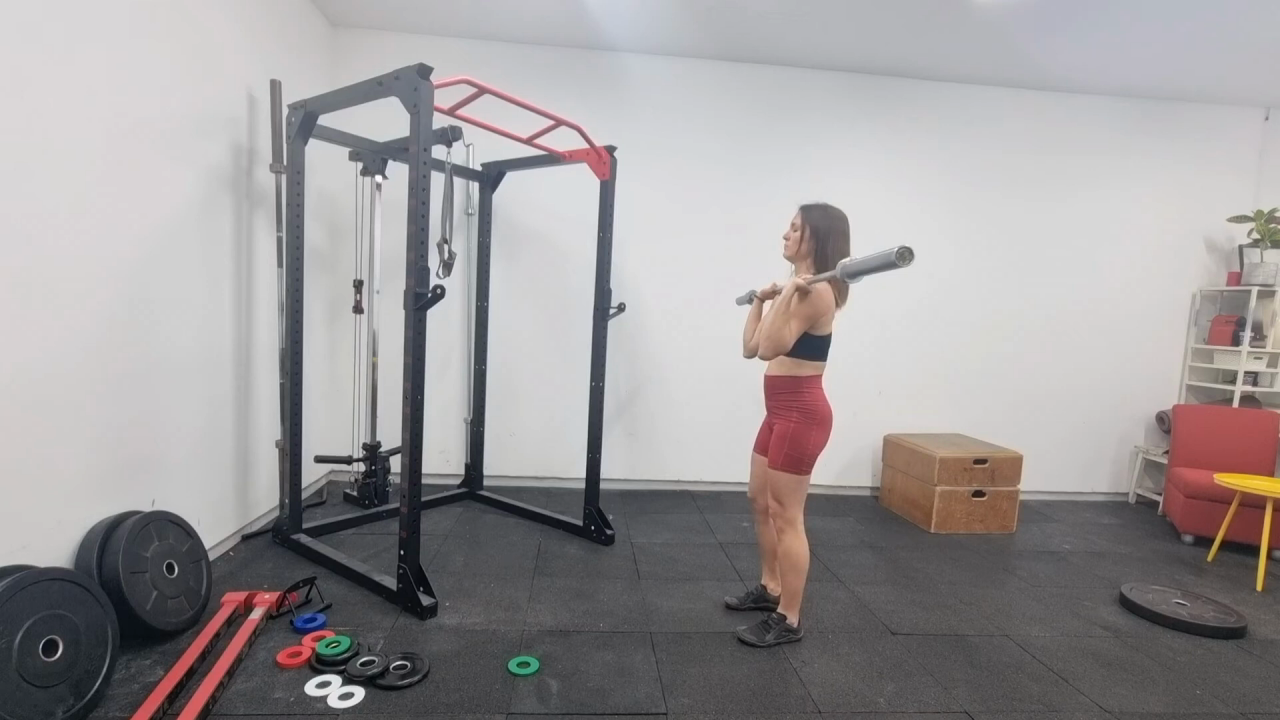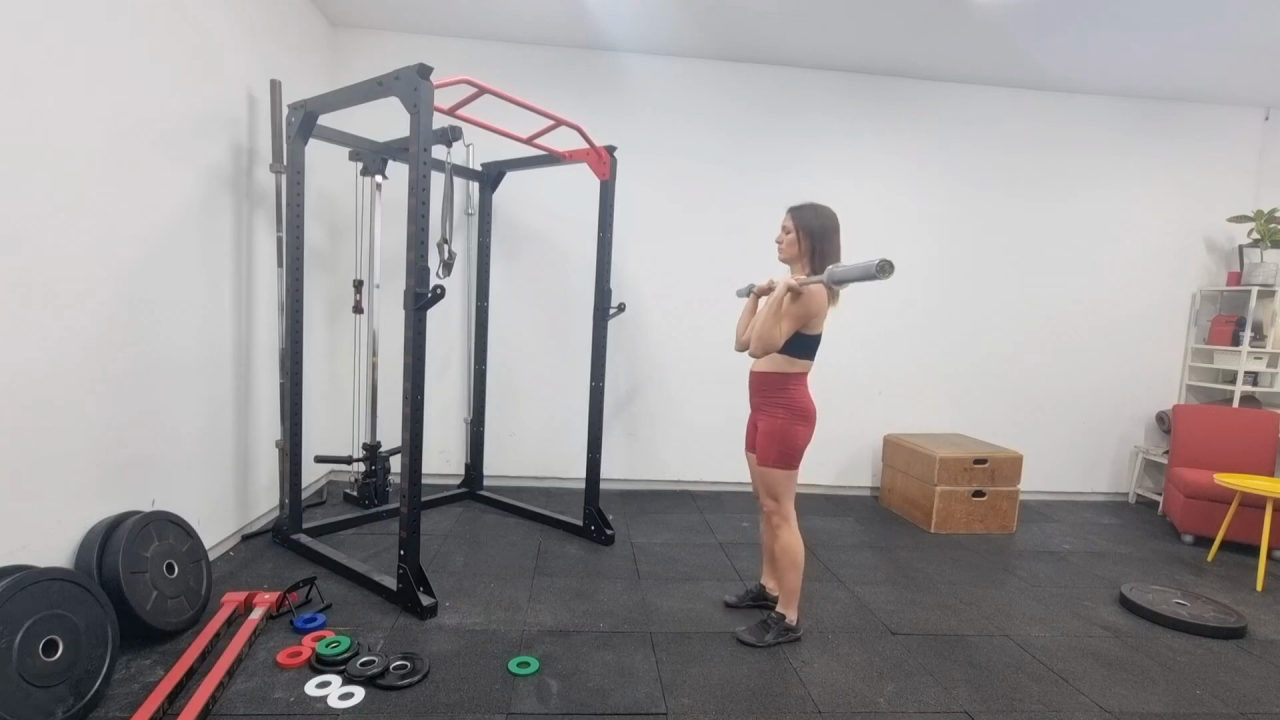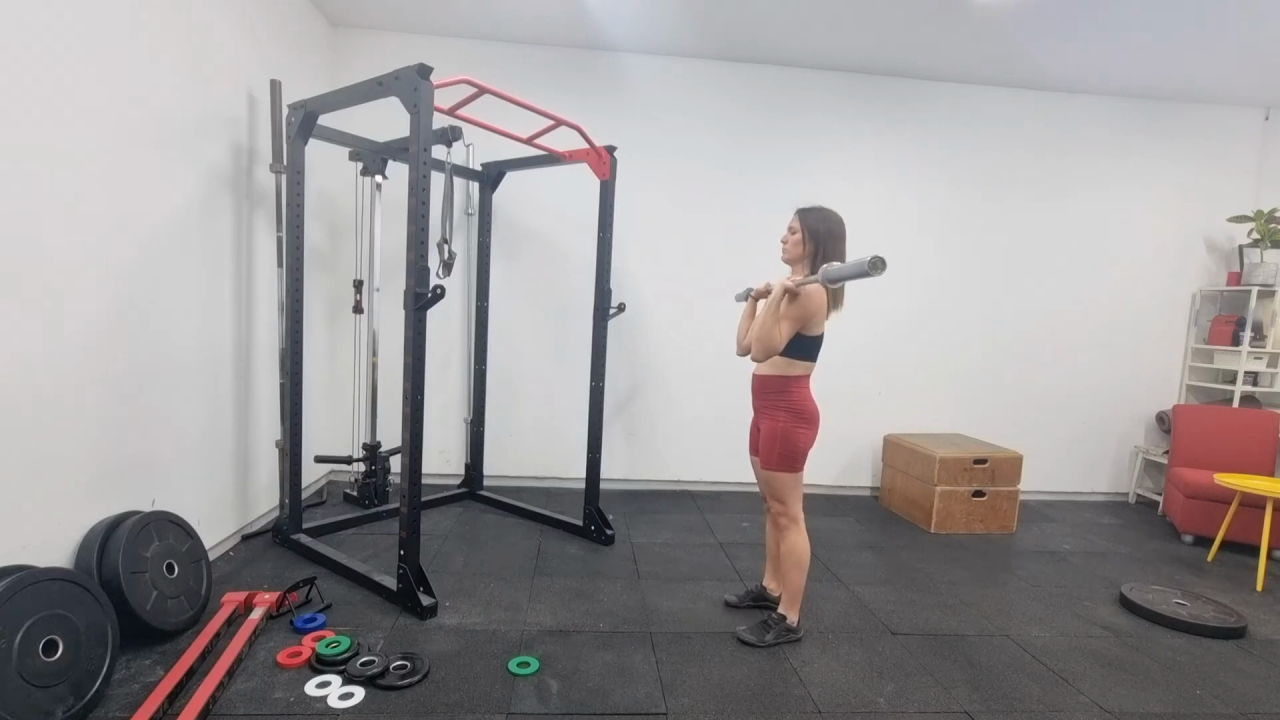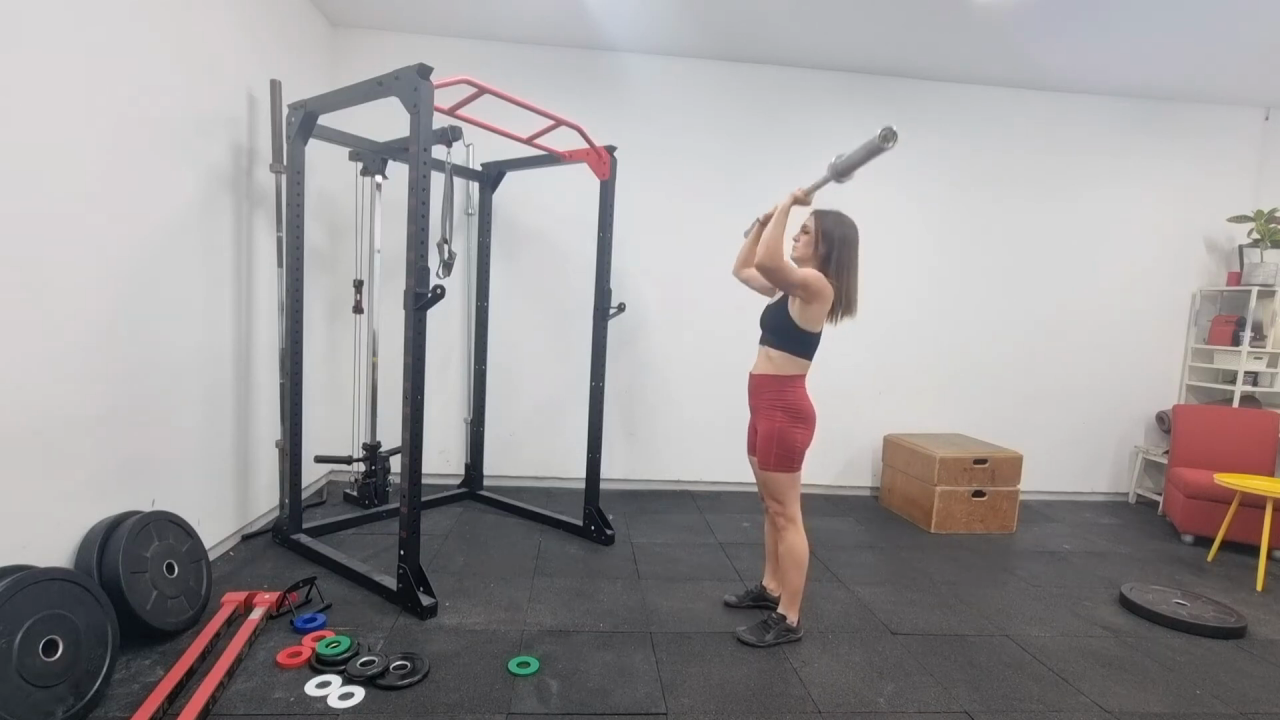
dt=1s
person 1, frame 1
left shoulder: (816, 292)
right shoulder: (796, 288)
left elbow: (770, 348)
right elbow: (751, 347)
left wrist: (788, 294)
right wrist: (760, 302)
left hip: (801, 414)
right hip: (780, 412)
left knee: (786, 517)
right knee: (760, 502)
left ankle: (788, 620)
right ankle: (770, 588)
person 1, frame 2
left shoulder: (809, 292)
right shoulder: (790, 288)
left elbow: (762, 345)
right elbow: (743, 341)
left wrist: (779, 294)
right wrist: (756, 296)
left hip: (786, 409)
right hip: (766, 406)
left knee: (781, 513)
right knee: (767, 506)
left ankle: (787, 619)
right ankle: (769, 588)
person 1, frame 3
left shoulder: (809, 293)
right shoulder: (790, 290)
left elbow: (762, 350)
right elbow: (744, 345)
left wrist: (776, 295)
right wrist: (755, 300)
left hip: (789, 410)
right hip: (769, 408)
left knee: (788, 515)
right knee: (773, 507)
left ankle: (788, 619)
right ankle: (771, 588)
person 1, frame 4
left shoulder: (816, 286)
right shoulder: (791, 288)
left elbow: (767, 261)
right elbow: (743, 268)
left wrist: (786, 206)
right wrist: (765, 223)
left hip: (785, 408)
right hip: (766, 406)
left knee: (786, 514)
right knee: (772, 508)
left ankle: (788, 619)
right ankle: (770, 588)
